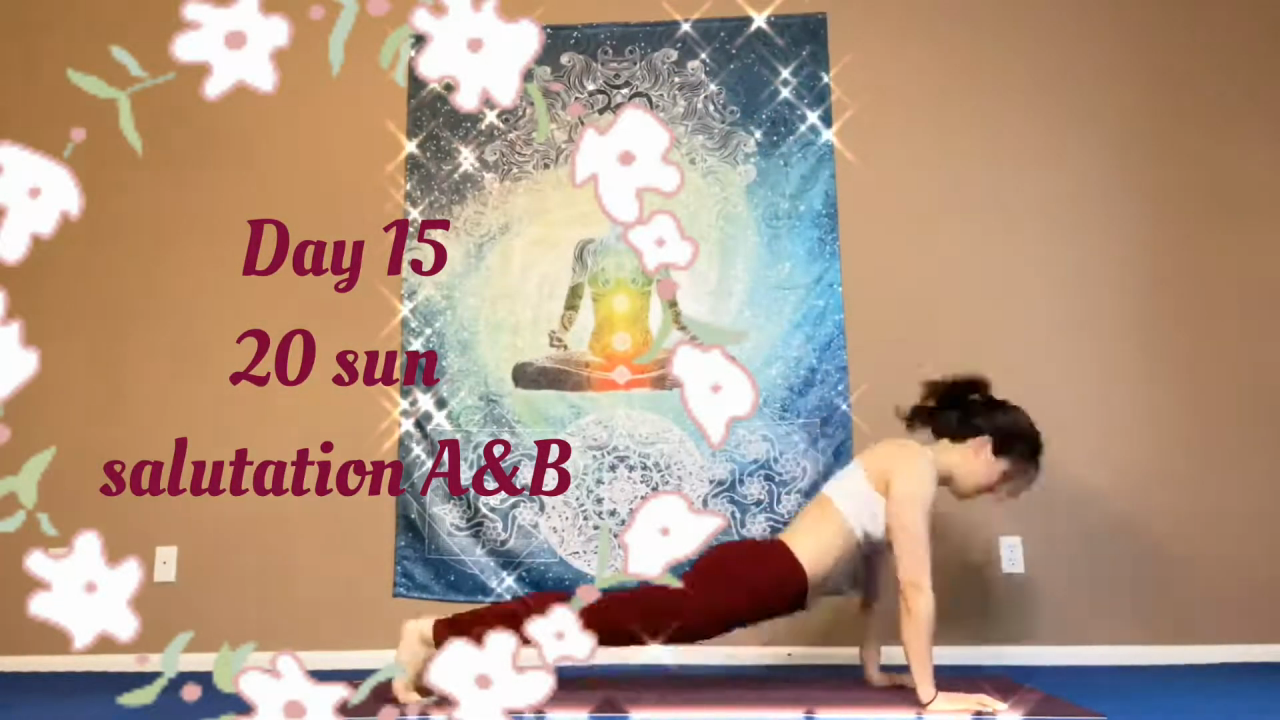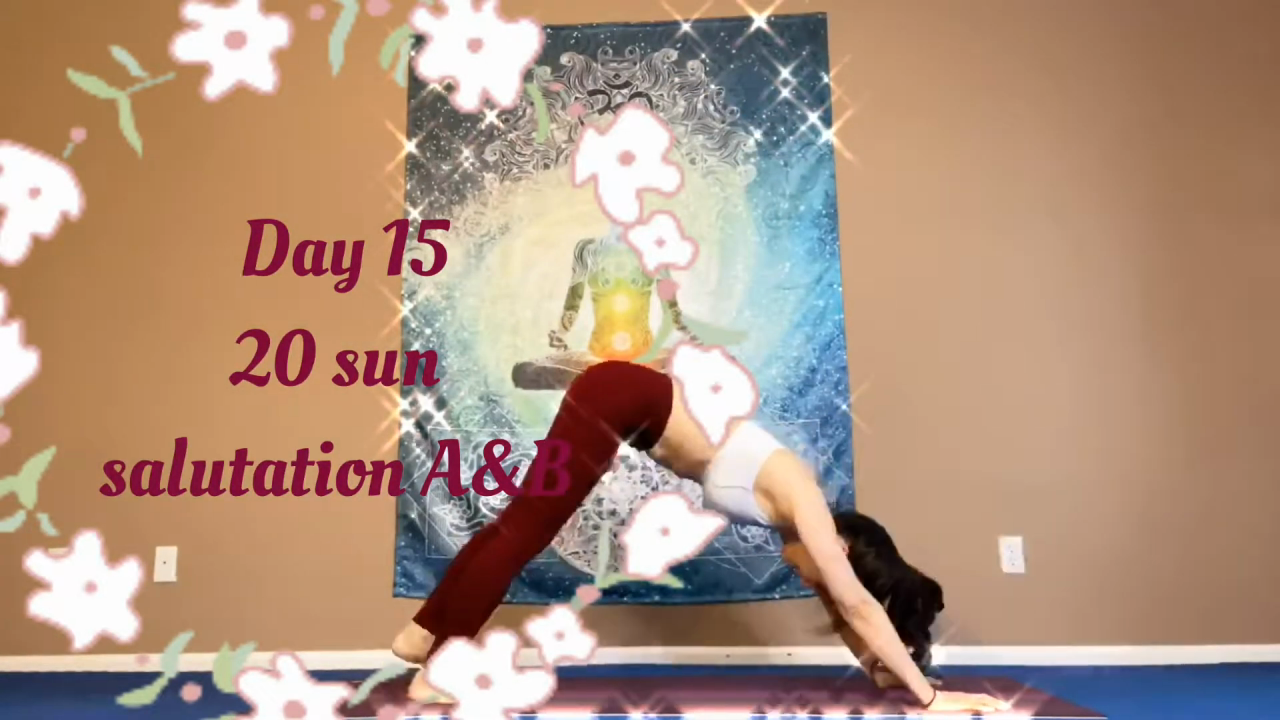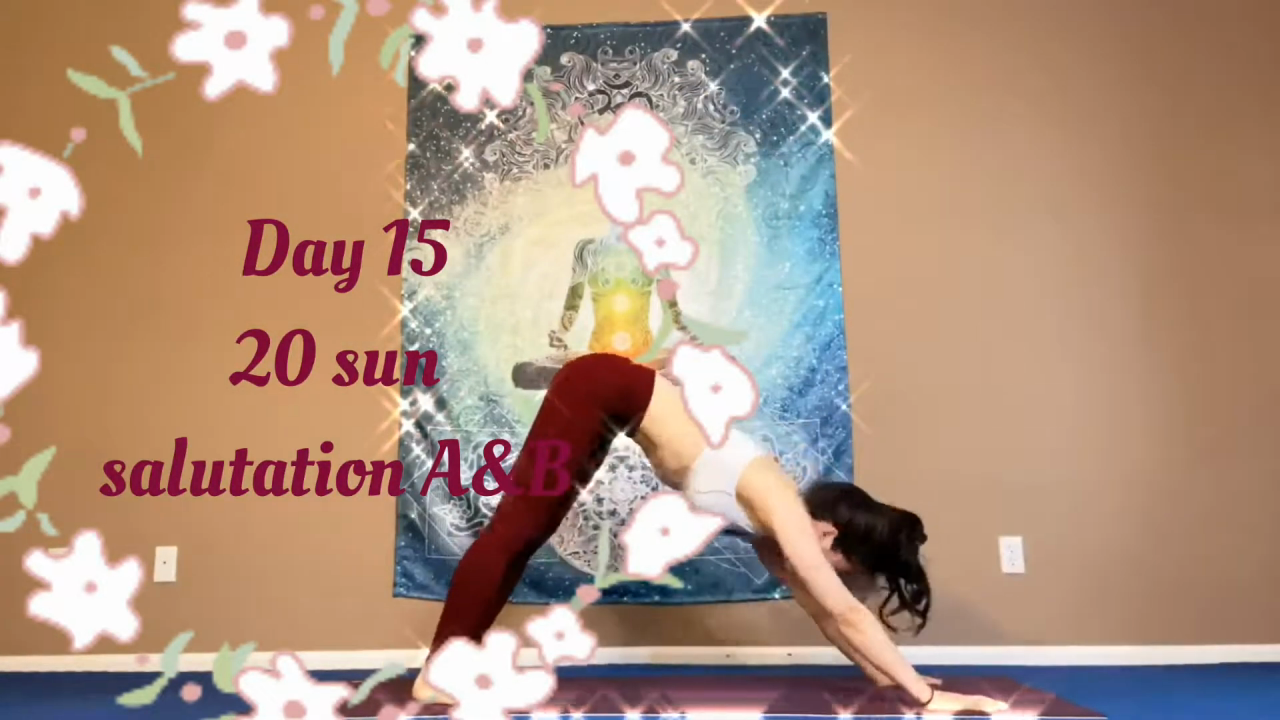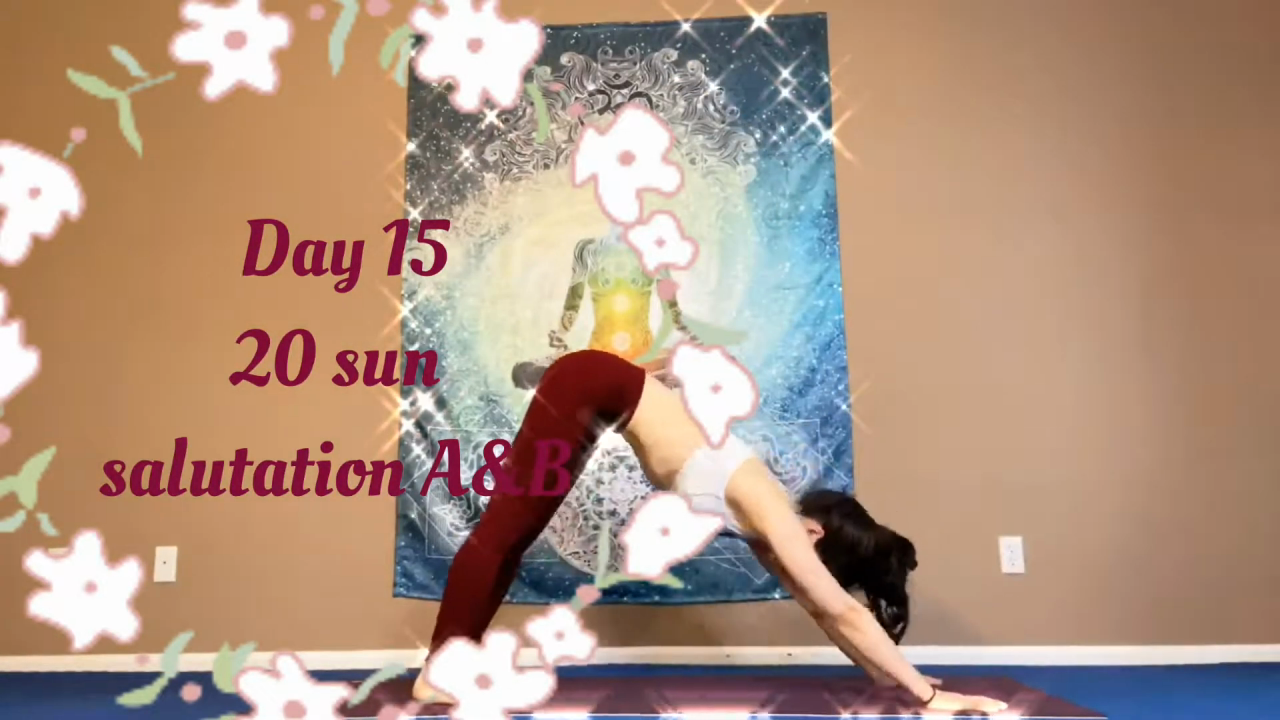
dt=0.1s
person 1, frame 1
left shoulder: (899, 459)
right shoulder: (915, 469)
right elbow: (917, 590)
left wrist: (874, 660)
left hip: (760, 574)
left knee: (611, 619)
right knee: (604, 621)
right ankle: (436, 635)
person 1, frame 2
left shoulder: (798, 505)
right shoulder: (799, 499)
left elbow: (845, 601)
right elbow: (858, 603)
left wrist: (877, 667)
left hip: (627, 401)
right hip: (623, 398)
left knee: (526, 529)
right knee: (525, 528)
left ankle: (432, 639)
right ankle: (429, 637)
person 1, frame 3
left shoulder: (777, 524)
right shoulder: (782, 510)
left elbow: (828, 613)
right elbow: (845, 611)
left hip: (615, 399)
right hip: (603, 390)
left knee: (524, 532)
right knee: (517, 529)
person 1, frame 4
left shoulder: (769, 526)
right shoulder: (770, 515)
left elbow: (826, 613)
right elbow: (844, 613)
left hip: (607, 394)
right hip: (590, 385)
left knee: (515, 530)
right knee: (506, 526)
person 2, frame 1
right shoulder: (588, 250)
left elbow: (669, 302)
right elbow: (572, 303)
right wrist: (560, 337)
left hip: (645, 357)
right hip: (598, 357)
right knee: (524, 372)
person 2, frame 2
right shoulder: (588, 250)
left elbow: (670, 303)
right elbow: (572, 303)
left wrist: (685, 336)
right wrist: (560, 336)
left hip: (645, 357)
right hip: (598, 356)
right knee: (525, 372)
person 2, frame 3
right shoulder: (587, 250)
left elbow: (669, 301)
right elbow: (572, 304)
left wrist: (685, 335)
right wrist: (560, 336)
left hip: (645, 356)
right knee: (524, 372)
person 2, frame 4
right shoulder: (587, 250)
left elbow: (669, 302)
right elbow: (572, 304)
left wrist: (685, 336)
right wrist: (560, 335)
left hip: (645, 355)
right knee: (524, 372)
